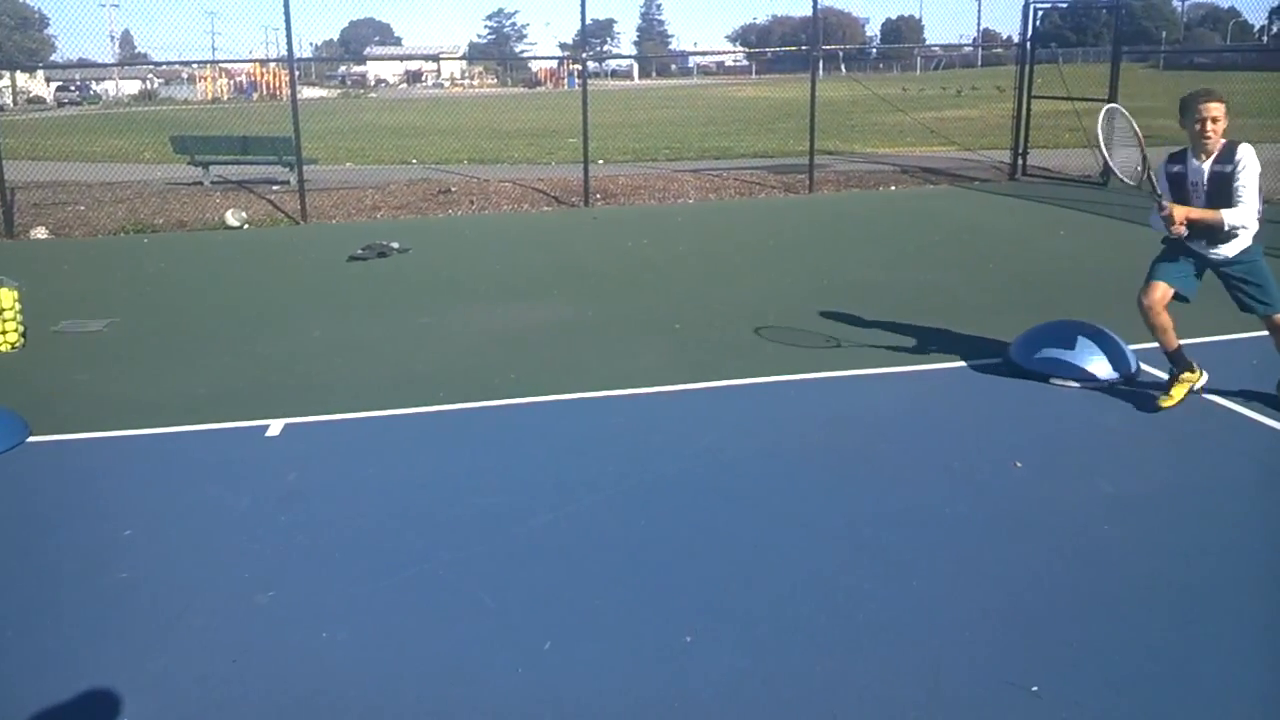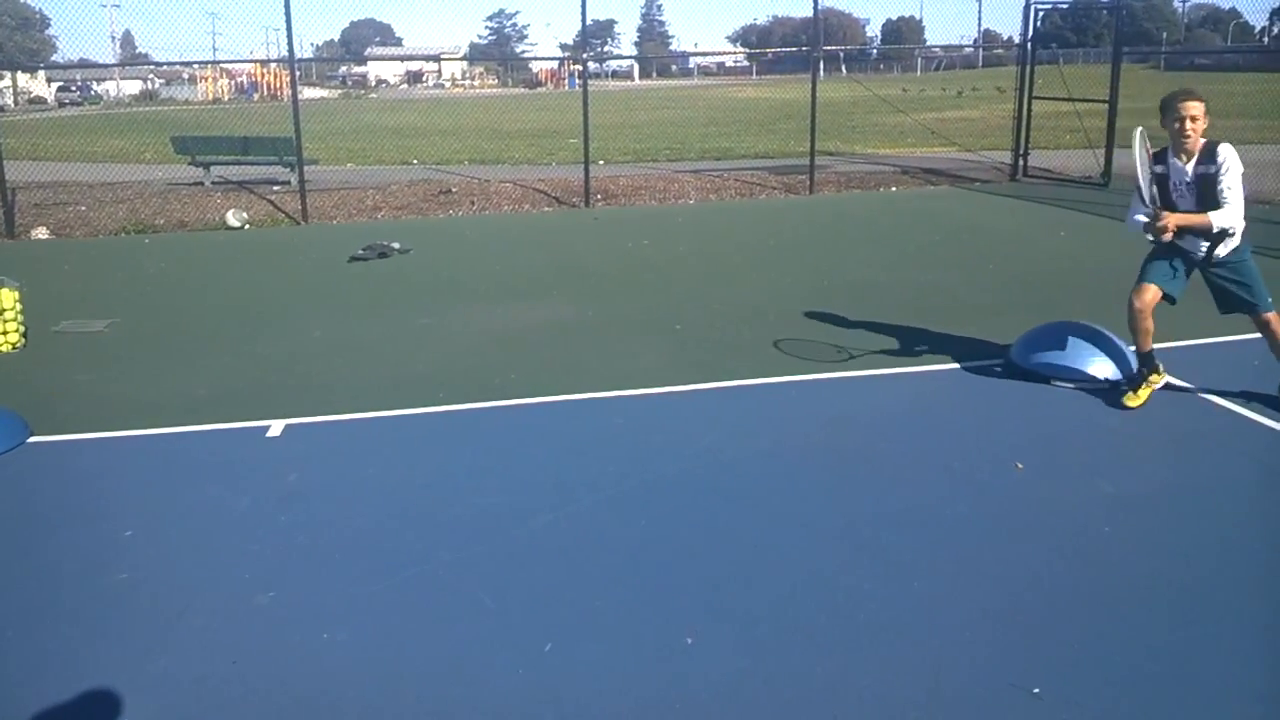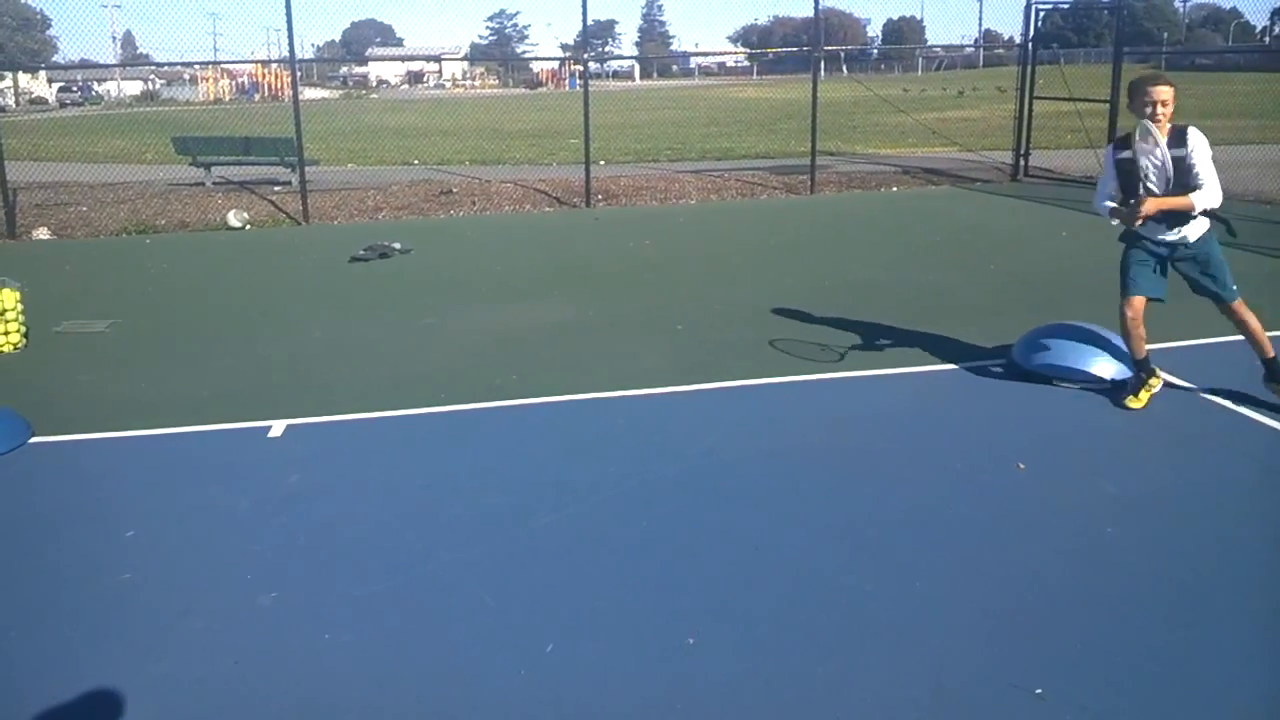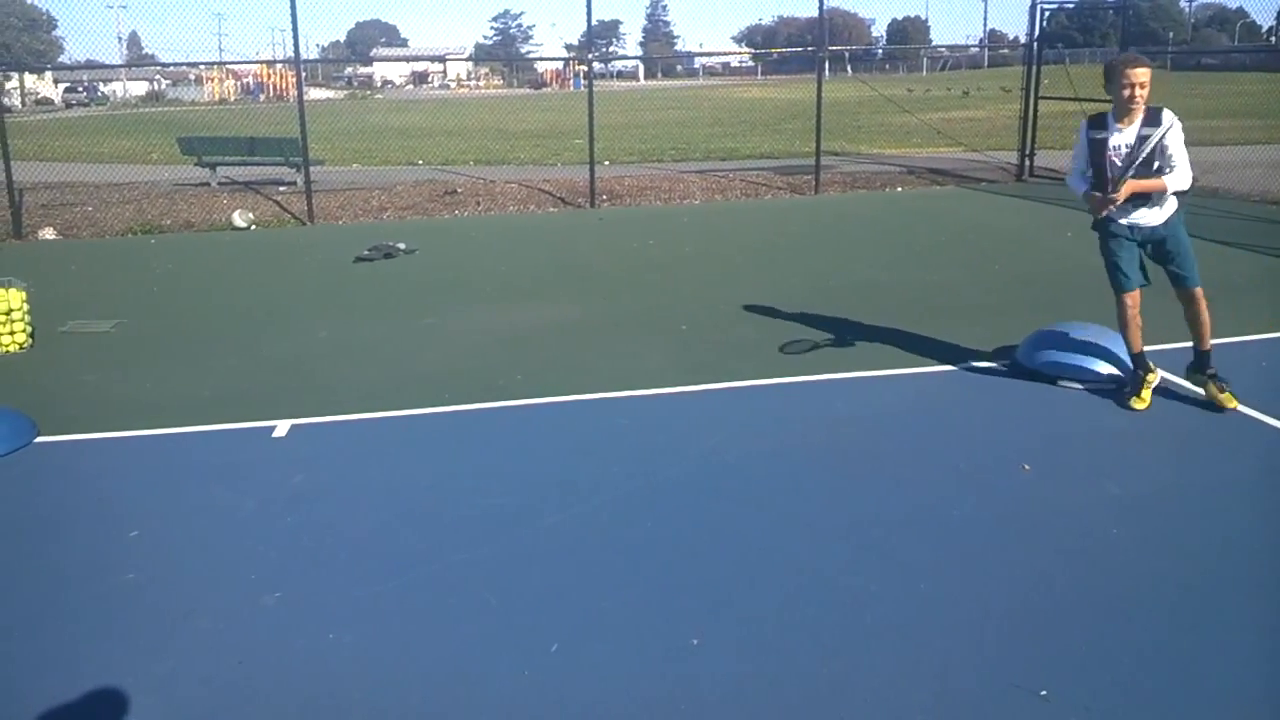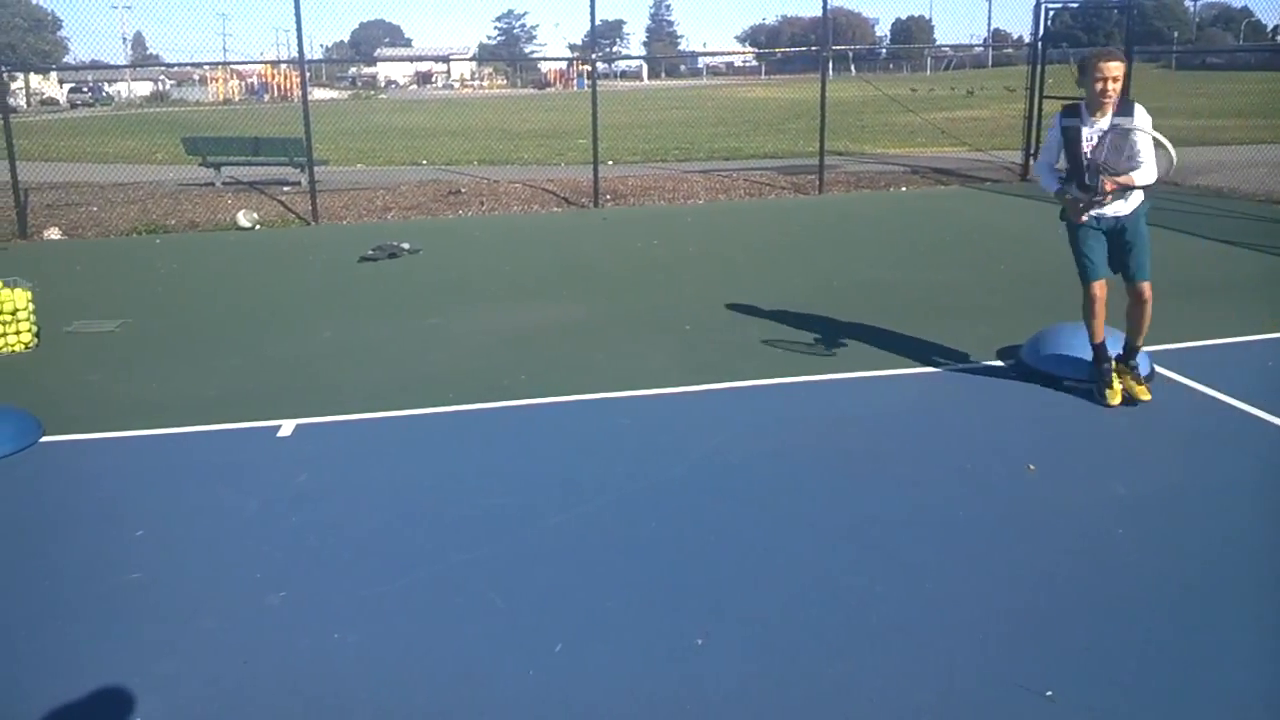
dt=0.1s
person 1, frame 1
left shoulder: (1242, 156)
right shoulder: (1172, 165)
left elbow: (1244, 215)
right elbow: (1161, 218)
left wrist: (1189, 213)
right wrist: (1171, 223)
left hip: (1237, 250)
right hip: (1188, 246)
right knee: (1149, 301)
right ankle: (1184, 369)
person 1, frame 2
left shoulder: (1223, 156)
right shoulder: (1154, 165)
left elbow: (1234, 216)
right elbow: (1138, 216)
left wrist: (1179, 220)
right wrist: (1151, 225)
left hip: (1224, 248)
right hip: (1174, 248)
right knee: (1139, 305)
right ankle: (1148, 372)
person 1, frame 3
left shoulder: (1191, 139)
right shoulder: (1118, 151)
left elbow: (1212, 195)
right elbow: (1102, 200)
left wrist: (1158, 203)
right wrist: (1121, 214)
left hip: (1194, 237)
right hip: (1145, 239)
left knee: (1235, 309)
right knee: (1130, 313)
right ankle: (1145, 375)
person 1, frame 4
left shoulder: (1163, 121)
right shoulder: (1091, 129)
left elbow: (1182, 177)
right elbow: (1076, 175)
left wrist: (1131, 186)
right wrist: (1090, 197)
left hip: (1165, 220)
right hip: (1118, 224)
left knee: (1194, 295)
right knee: (1128, 300)
left ankle: (1205, 368)
right ankle: (1142, 372)
person 1, frame 5
left shoulder: (1135, 115)
right shoulder: (1065, 119)
left elbow: (1147, 171)
right elbow: (1044, 167)
left wrist: (1117, 182)
right wrist: (1065, 197)
left hip: (1128, 213)
right hip: (1084, 215)
left knee: (1142, 293)
right knee: (1096, 291)
left ankle: (1128, 361)
right ankle: (1102, 365)
